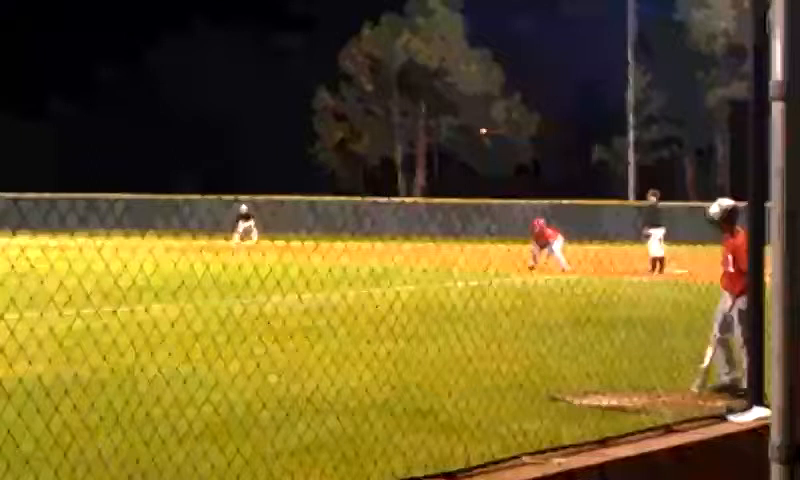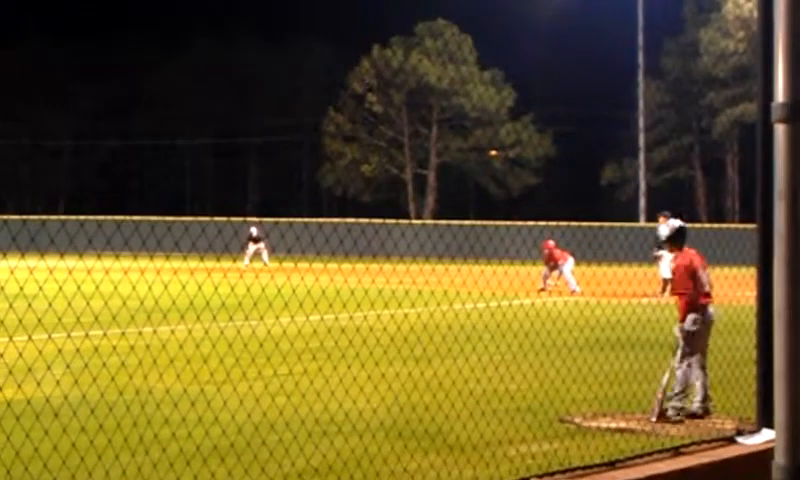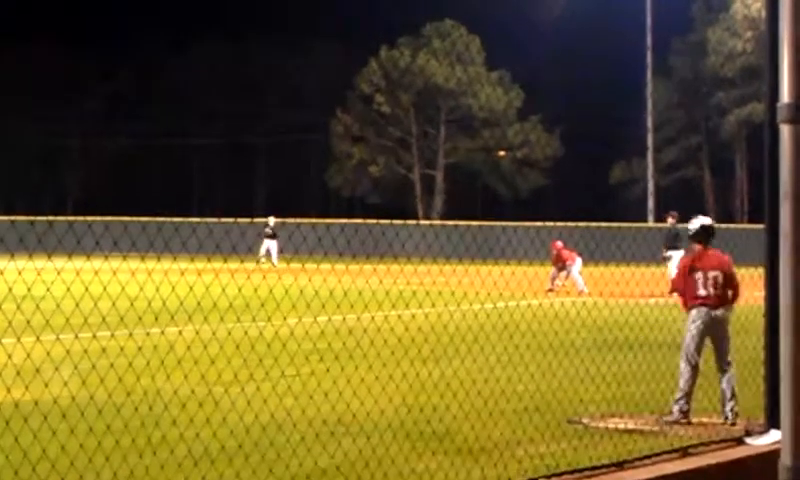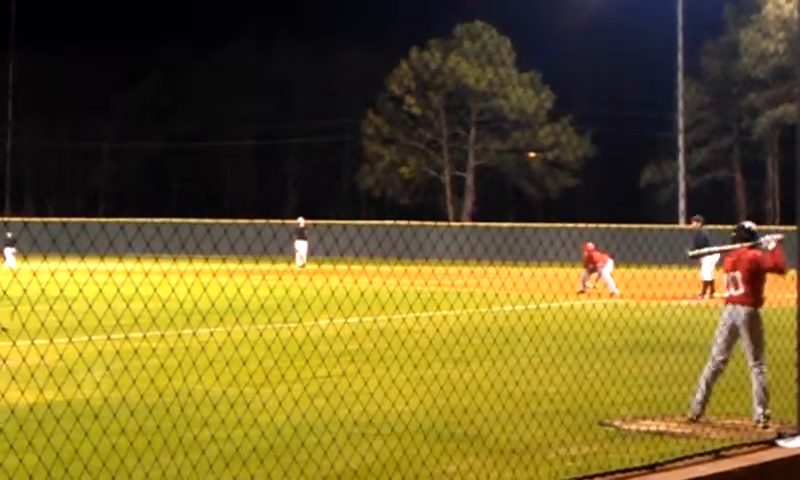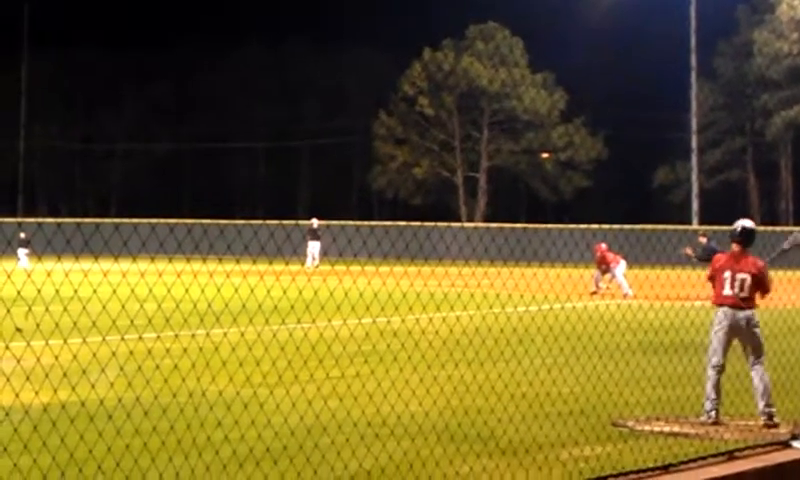
dt=1s
person 1, frame 1
left shoulder: (741, 241)
right shoulder: (728, 238)
left elbow: (747, 274)
left wrist: (734, 297)
left hip: (740, 298)
right hip: (728, 295)
left knee: (743, 342)
right knee: (719, 336)
left ankle: (749, 384)
right ankle: (729, 378)
person 1, frame 2
left shoulder: (680, 264)
right shoulder: (696, 255)
left elbow: (686, 296)
right elbow: (706, 285)
left wrist: (681, 322)
left hip: (696, 314)
right hip: (707, 311)
left knee: (683, 361)
right knee: (699, 361)
left ankle: (675, 407)
right ankle: (701, 405)
person 1, frame 3
left shoulder: (687, 262)
right shoulder: (724, 260)
left elbow: (681, 291)
right elbow: (735, 291)
left hip: (698, 313)
right hip: (719, 314)
left knee: (689, 364)
right knee: (725, 364)
left ankle: (681, 411)
right ankle: (729, 412)
person 1, frame 4
left shoulder: (728, 260)
right shoulder: (755, 256)
right elbow: (781, 268)
left wrist: (766, 251)
right wrist: (773, 247)
left hip: (729, 312)
right hip: (749, 312)
left knee: (716, 361)
right knee: (757, 365)
left ankle: (697, 408)
right ankle: (761, 415)
person 1, frame 5
left shoulder: (719, 259)
right shoulder: (757, 264)
left elbow: (710, 278)
right elbow: (764, 291)
left hip: (724, 314)
right hip: (747, 316)
left knee: (715, 365)
right knee: (757, 365)
left ankle: (711, 412)
right ankle: (767, 413)
